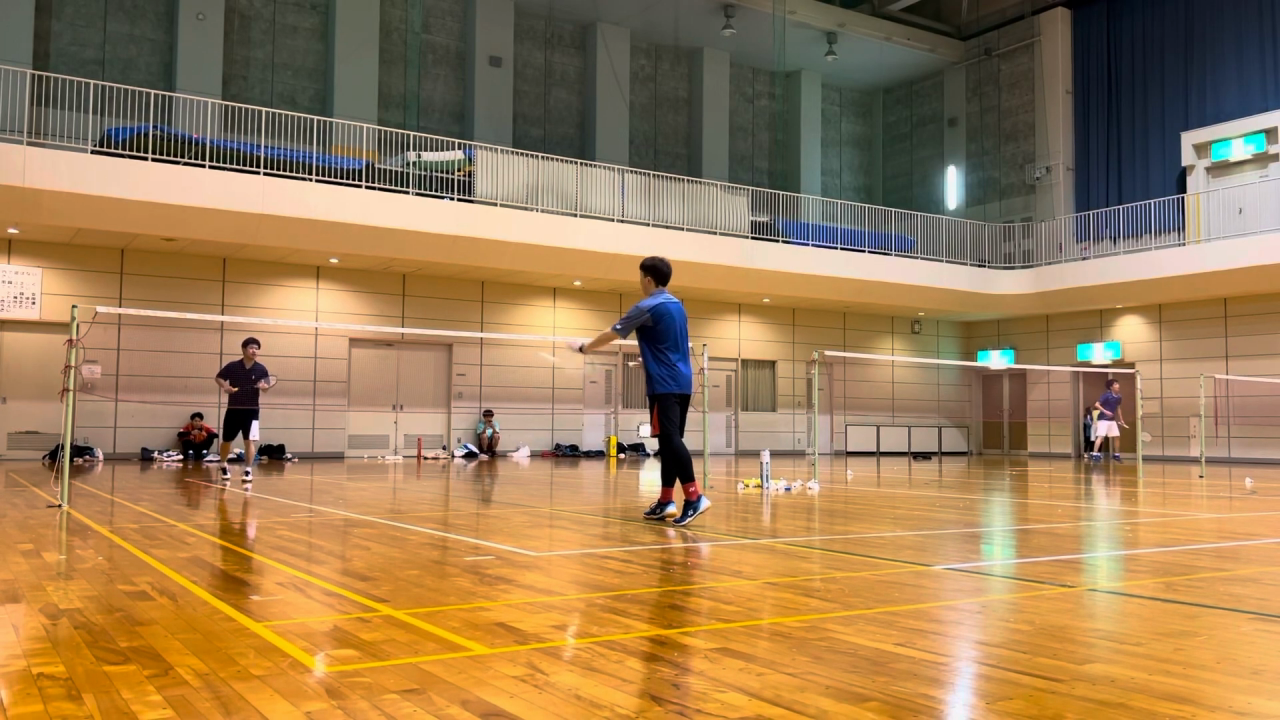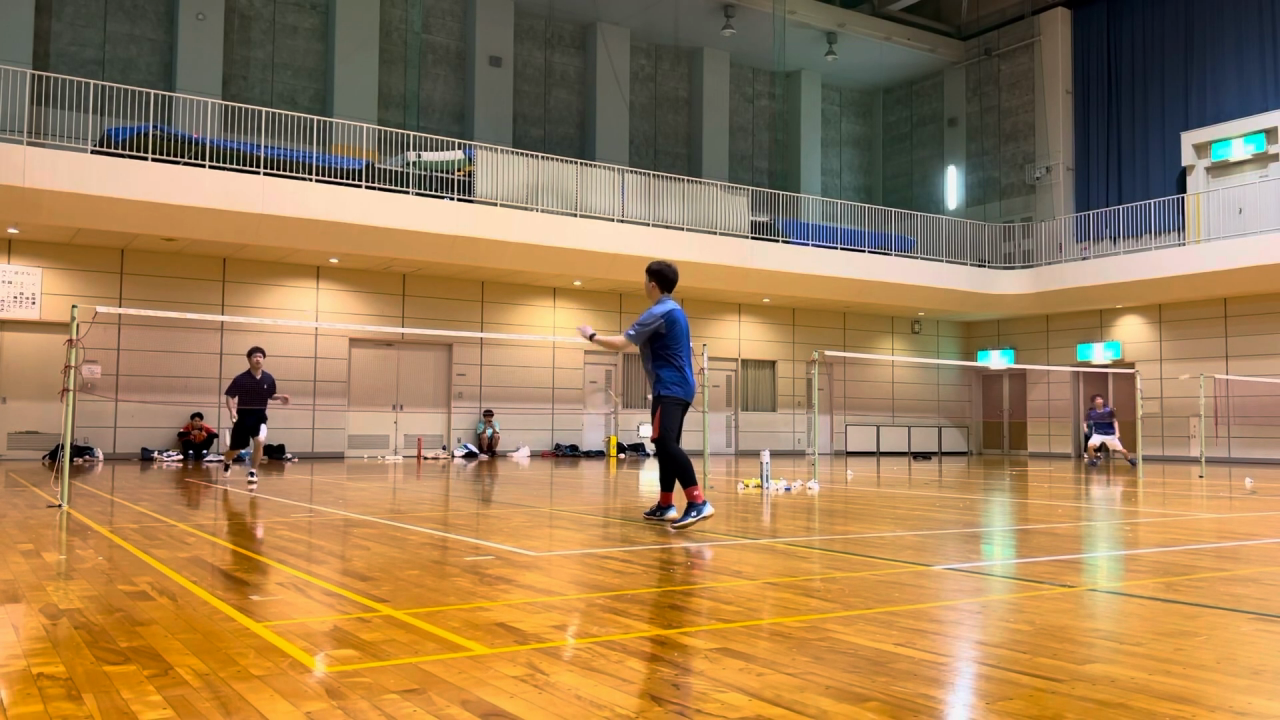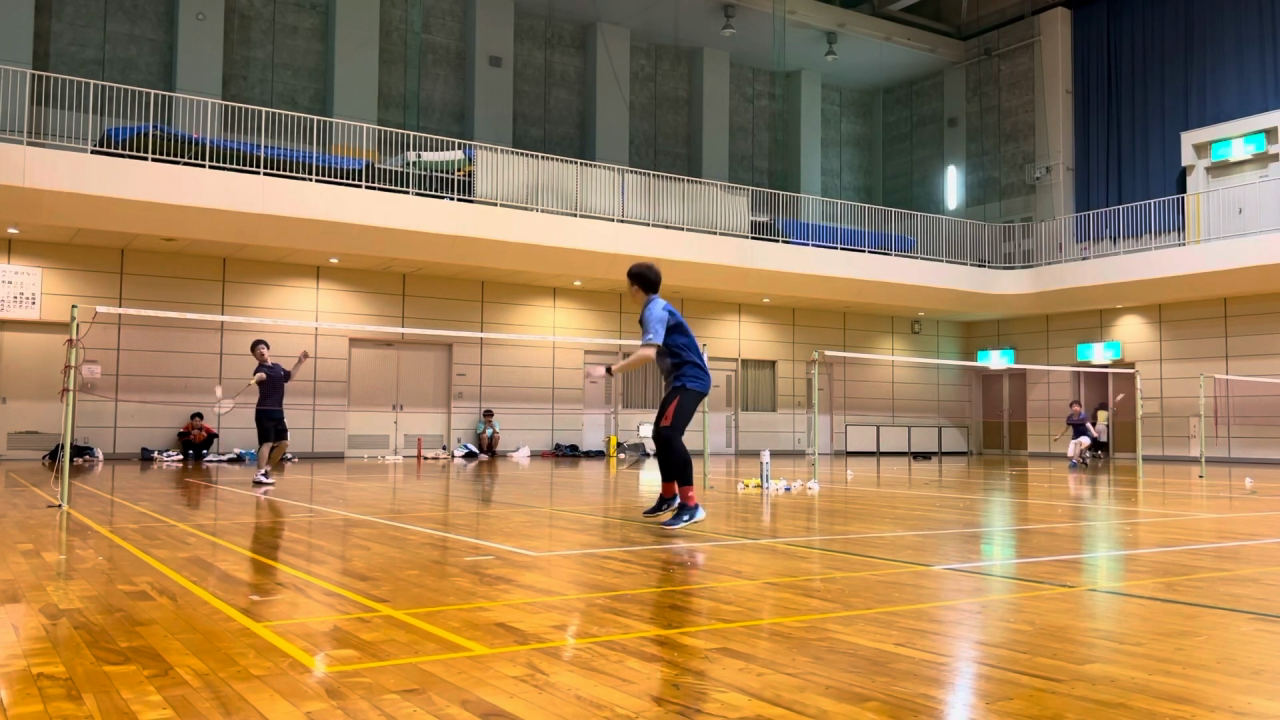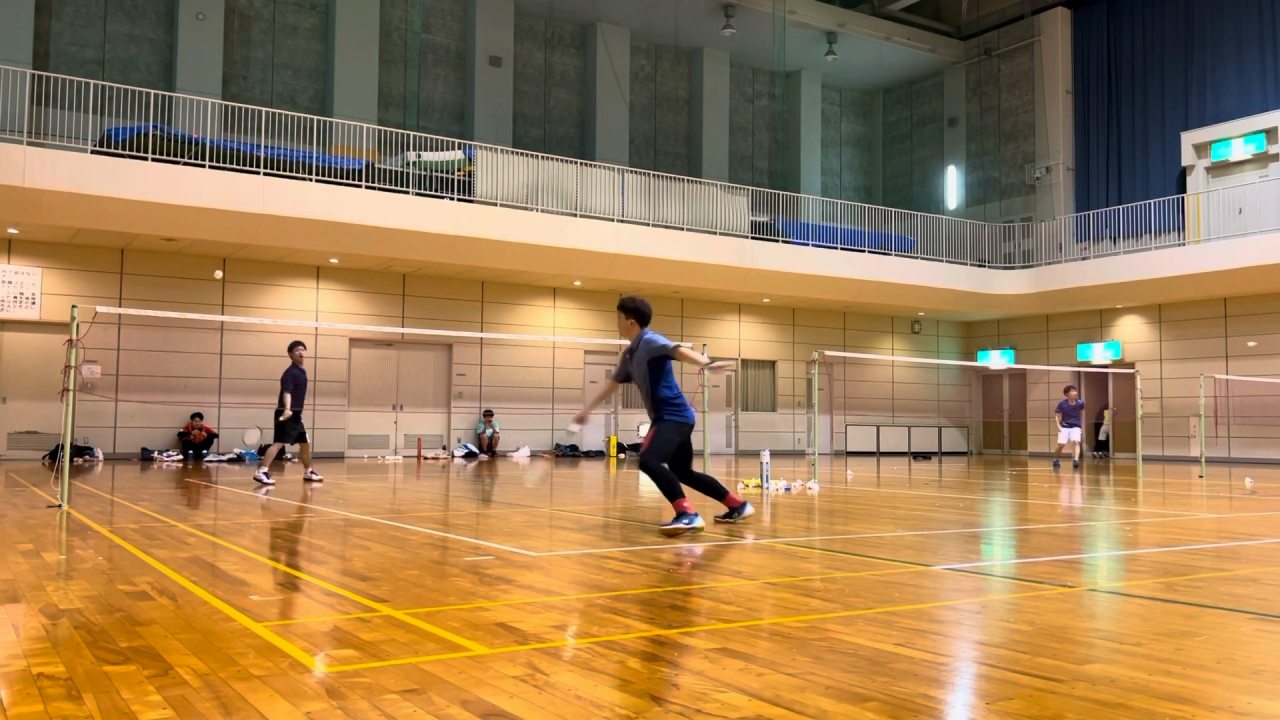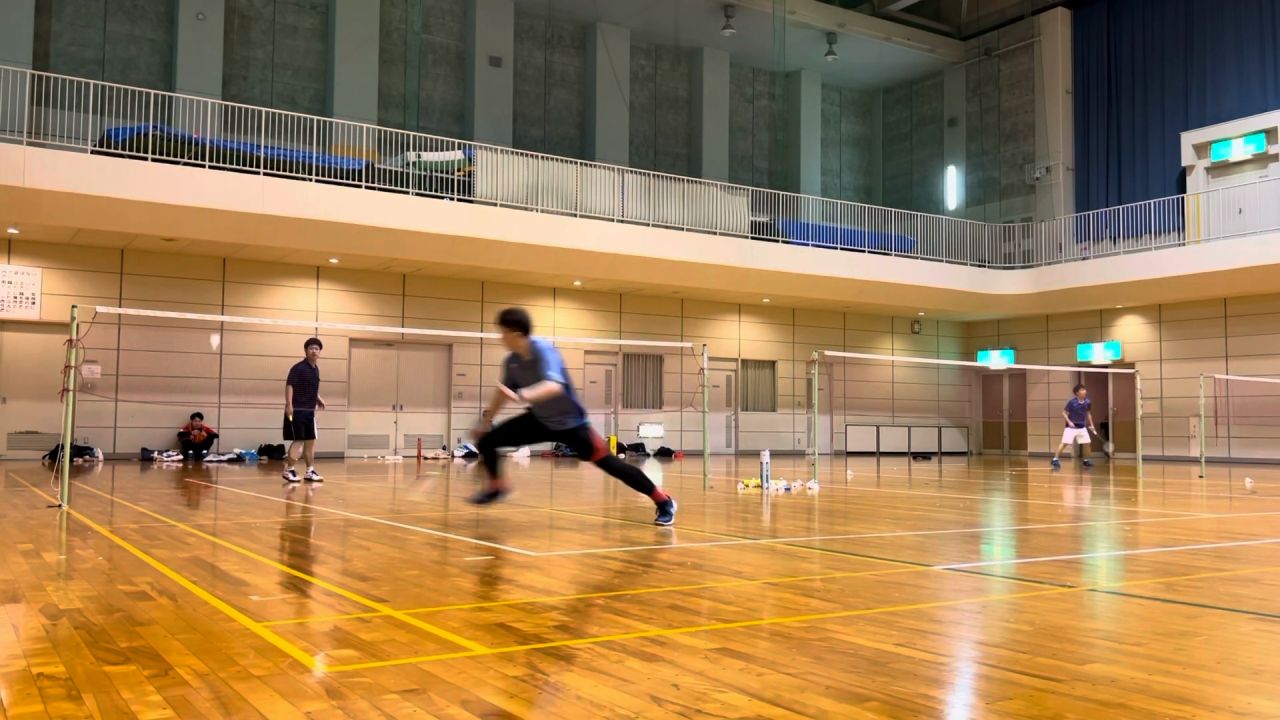
dt=0.4s
person 1, frame 1
left shoulder: (647, 307)
right shoulder: (677, 306)
left elbow: (612, 334)
left wrist: (584, 347)
left hip: (664, 384)
right hip: (681, 382)
left knee: (670, 439)
right knee: (669, 440)
left ankle: (695, 498)
right ankle: (666, 502)
person 1, frame 2
left shoulder: (657, 313)
right shoulder: (675, 311)
left elbow: (622, 342)
left wrist: (592, 336)
left hip: (670, 388)
right hip: (680, 387)
left knee: (665, 443)
right knee: (666, 444)
left ankle: (697, 502)
right ankle: (665, 505)
person 1, frame 3
left shoulder: (654, 311)
right shoulder: (656, 308)
left elbow: (648, 352)
left wrist: (609, 370)
left hip: (689, 379)
right hip: (680, 380)
left knee: (668, 435)
right knee: (660, 436)
left ankle: (690, 506)
right ankle: (669, 496)
person 1, frame 4
left shoulder: (651, 341)
right shoulder: (630, 352)
left elbow: (681, 350)
right elbow: (614, 383)
left wrist: (703, 361)
right wrist: (588, 408)
left hip: (674, 417)
right hip: (667, 419)
left knee: (649, 461)
right knee: (682, 471)
left ankle: (687, 513)
right ankle: (737, 504)
person 1, frame 5
left shoulder: (543, 351)
right shoulder: (513, 362)
left elbow: (555, 387)
right elbow: (503, 394)
left wrist: (522, 396)
right wrist: (486, 419)
left hip: (572, 422)
right hip: (540, 420)
left knee: (610, 464)
right knee: (488, 440)
left ankle: (663, 501)
right ankle: (496, 487)
